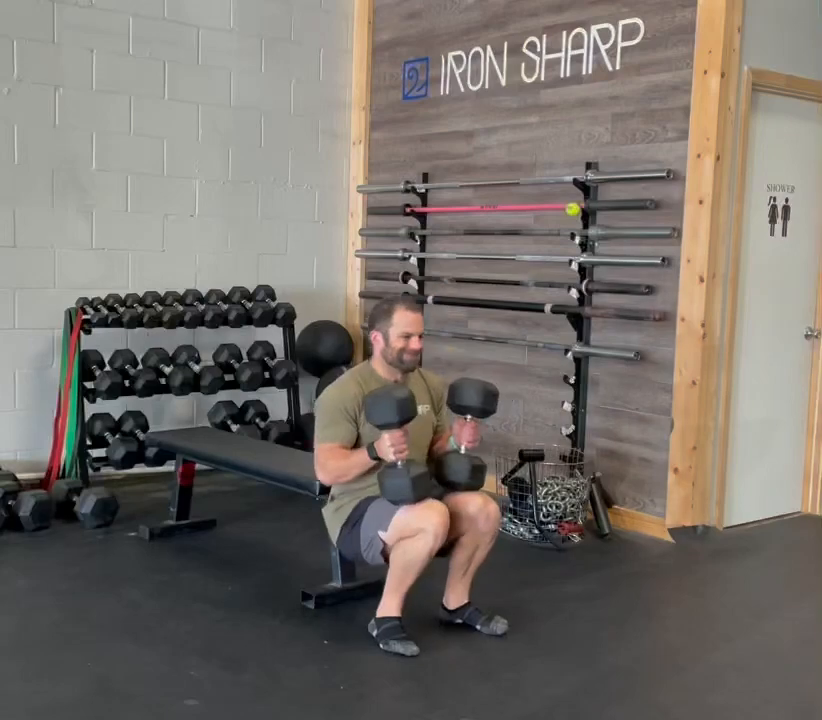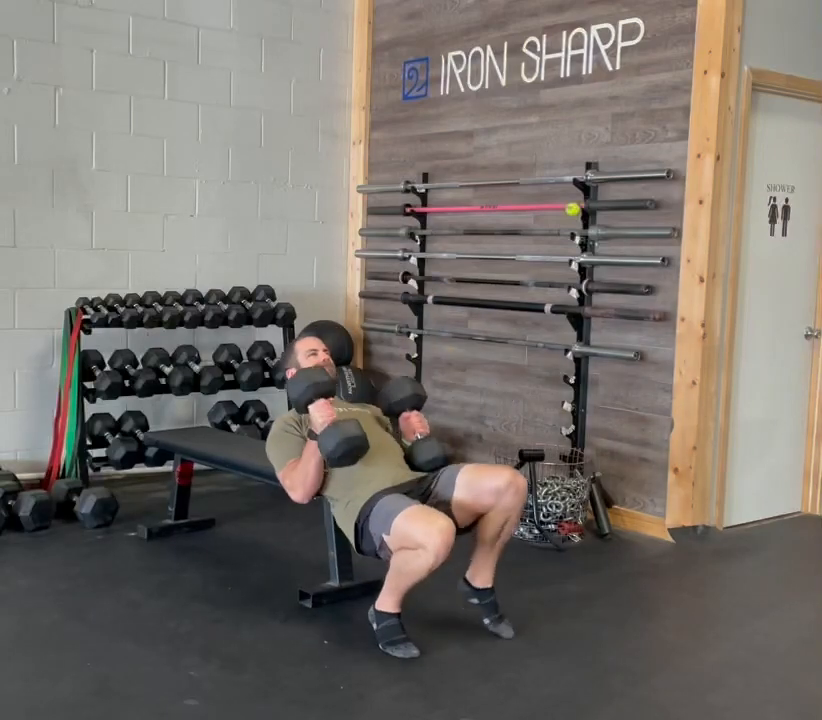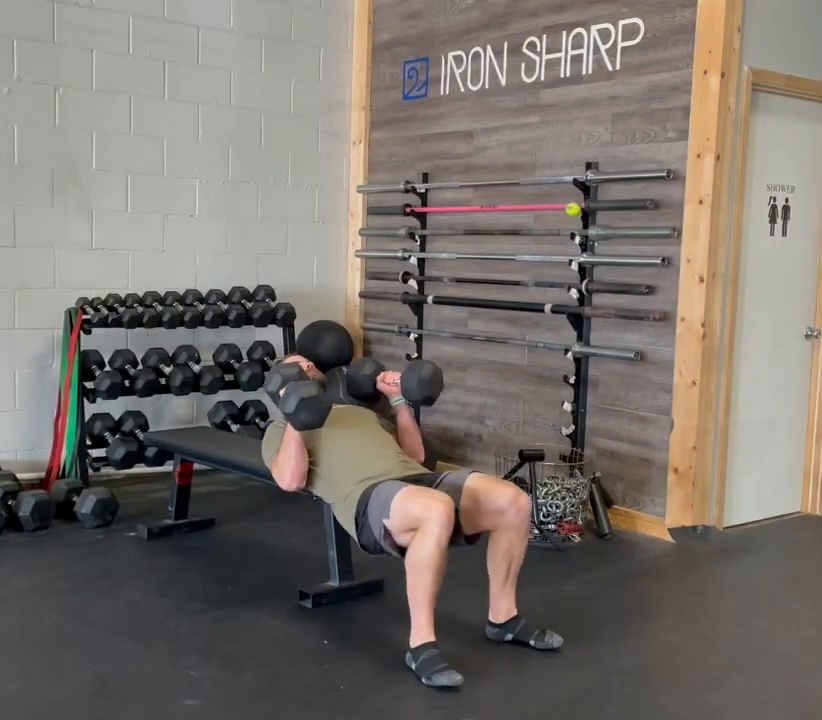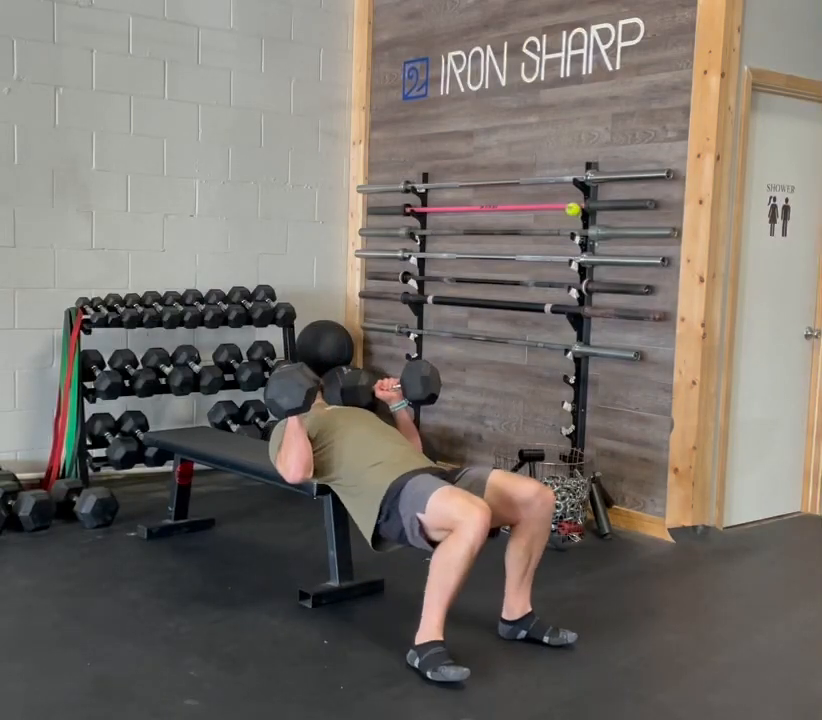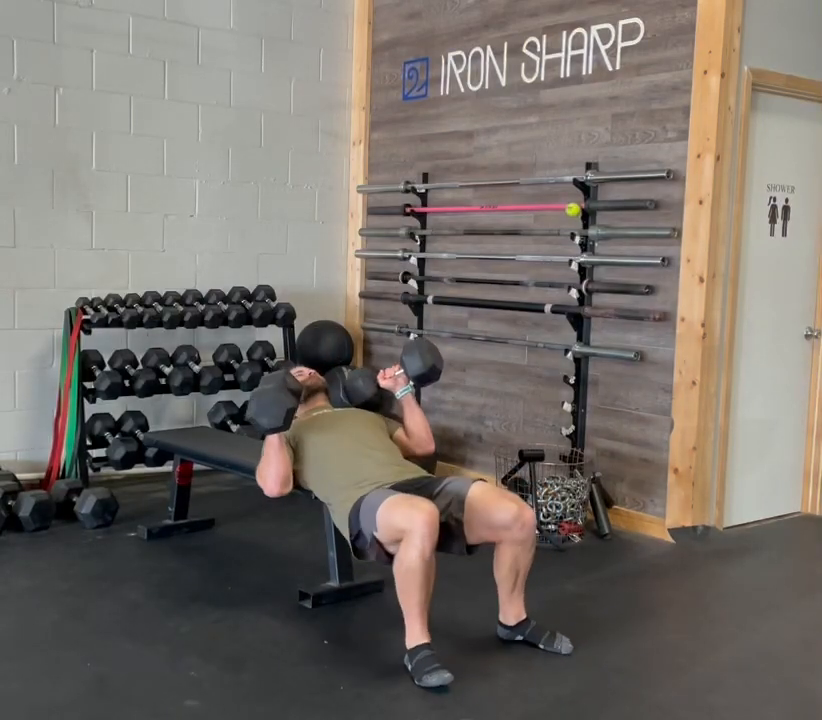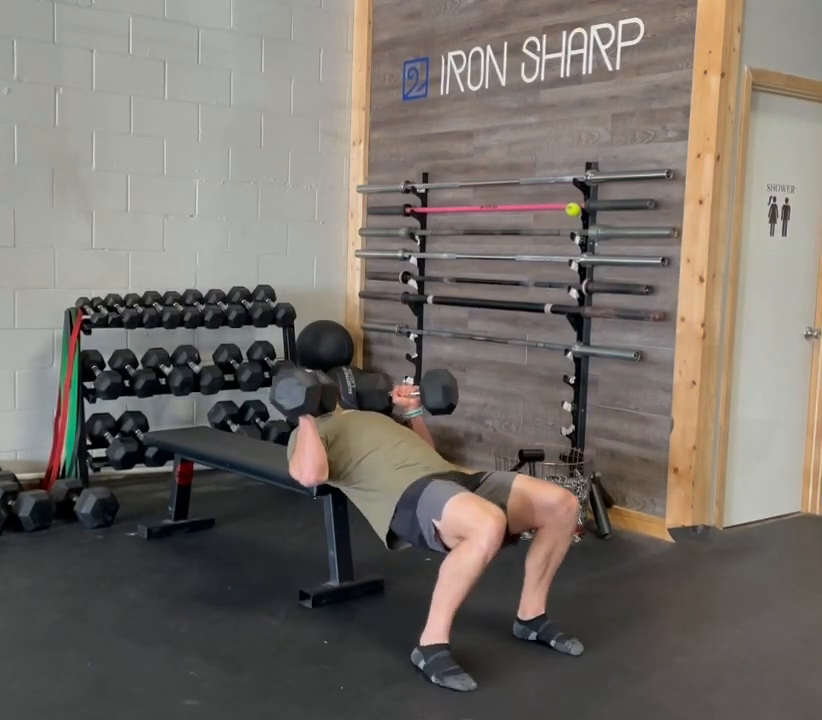
dt=0.7s
person 1, frame 1
left shoulder: (430, 386)
right shoulder: (345, 394)
left elbow: (436, 452)
right elbow: (327, 471)
left wrist: (457, 442)
right wrist: (375, 451)
left hip: (411, 503)
right hip: (358, 515)
left knee: (484, 511)
right knee: (433, 518)
left ankle: (456, 603)
right ankle: (387, 616)
person 1, frame 2
left shoulder: (366, 409)
right shoulder: (288, 426)
right elbow: (300, 492)
left wrist: (412, 437)
right wrist: (317, 434)
left hip: (419, 485)
right hip: (369, 505)
left knee: (510, 485)
right knee: (438, 534)
left ankle: (479, 583)
right ankle: (386, 609)
person 1, frame 3
left shoulder: (361, 411)
right shoulder: (282, 429)
left elbow: (415, 454)
right elbow: (290, 480)
left wrist: (398, 399)
left hip: (420, 480)
right hip: (370, 496)
left knee: (513, 503)
right knee: (436, 511)
left ankle: (503, 617)
right ankle: (421, 644)
person 1, frame 4
left shoulder: (357, 413)
right shoulder: (289, 429)
right elbow: (297, 472)
left wrist: (398, 403)
right wrist: (293, 410)
left hip: (430, 473)
right hip: (391, 490)
left knee: (537, 498)
right knee: (473, 518)
left ankle: (516, 615)
right ankle: (427, 642)
person 1, frame 5
left shoulder: (367, 416)
right shoulder: (287, 434)
left elbow: (423, 446)
right elbow: (275, 487)
left wrist: (402, 391)
left hip: (422, 484)
right hip: (368, 502)
left knee: (517, 517)
right knee: (421, 519)
left ankle: (513, 620)
right ankle: (418, 645)
person 1, frame 6
left shoulder: (370, 416)
right shoulder: (308, 433)
right elbow: (311, 475)
left wrist: (413, 411)
right wrist: (304, 412)
left hip: (450, 476)
right hip: (408, 494)
left knee: (562, 505)
right knee: (488, 525)
left ankle: (531, 616)
right ankle: (432, 643)
